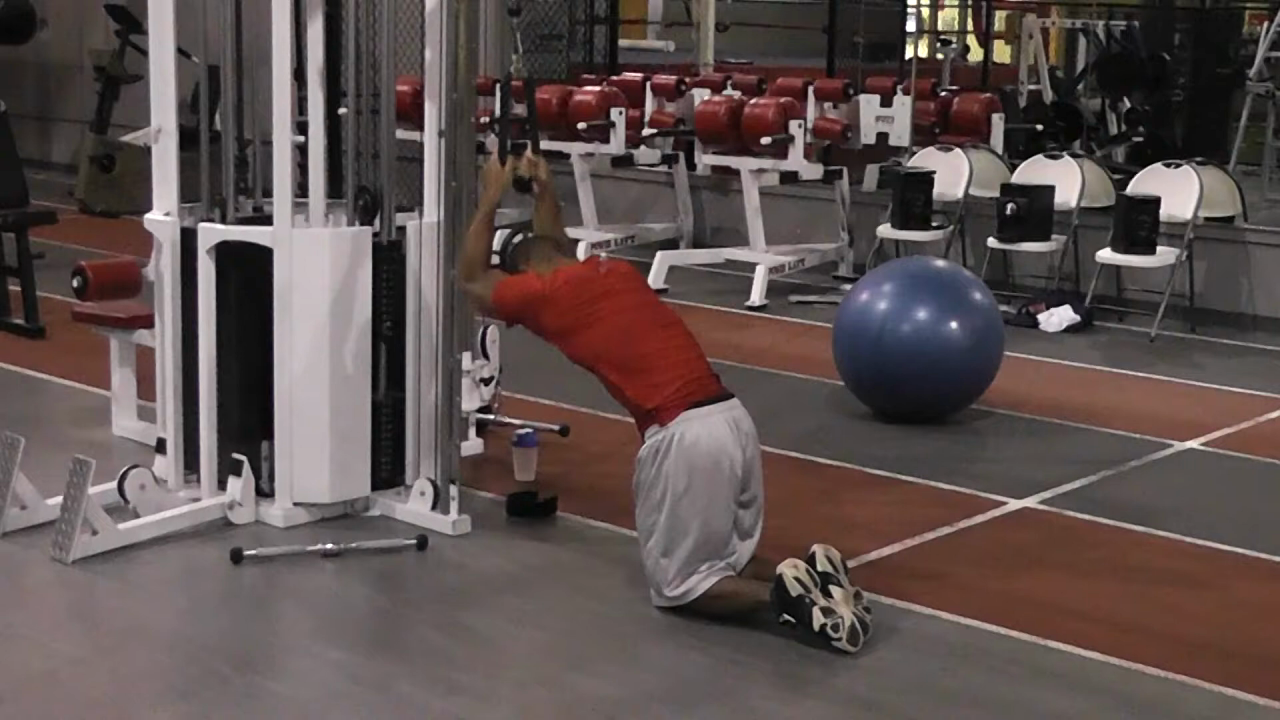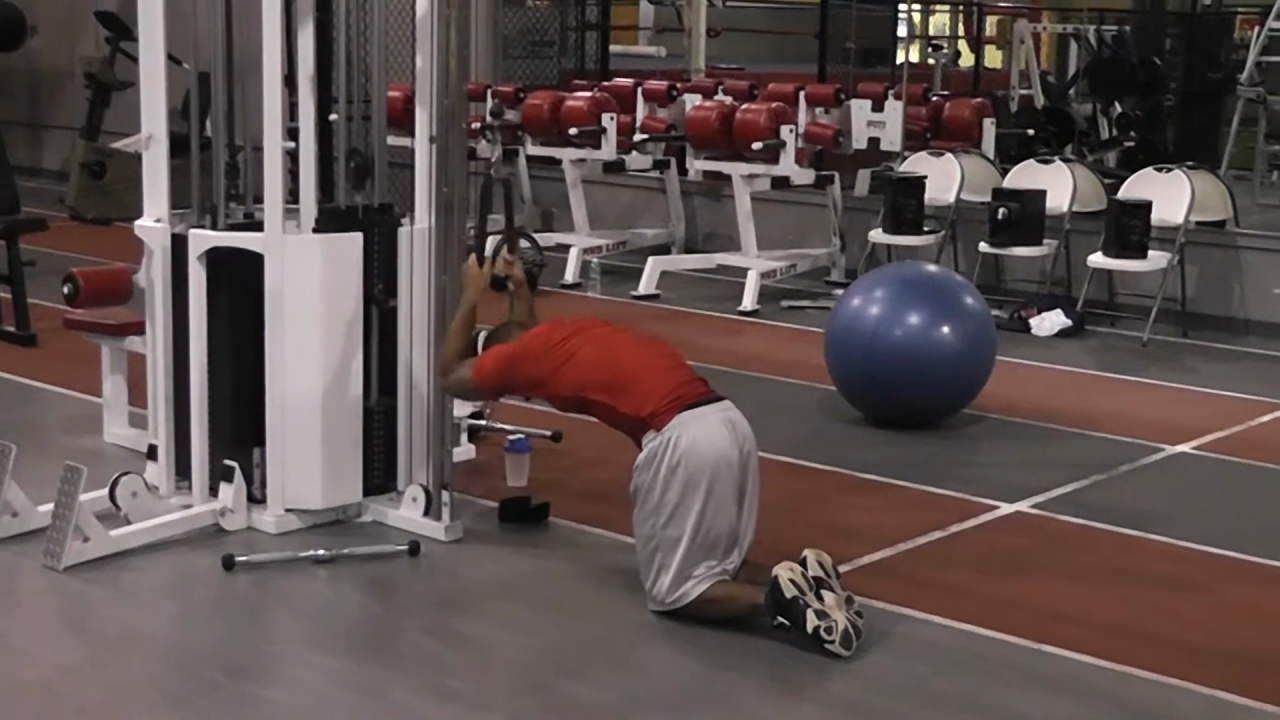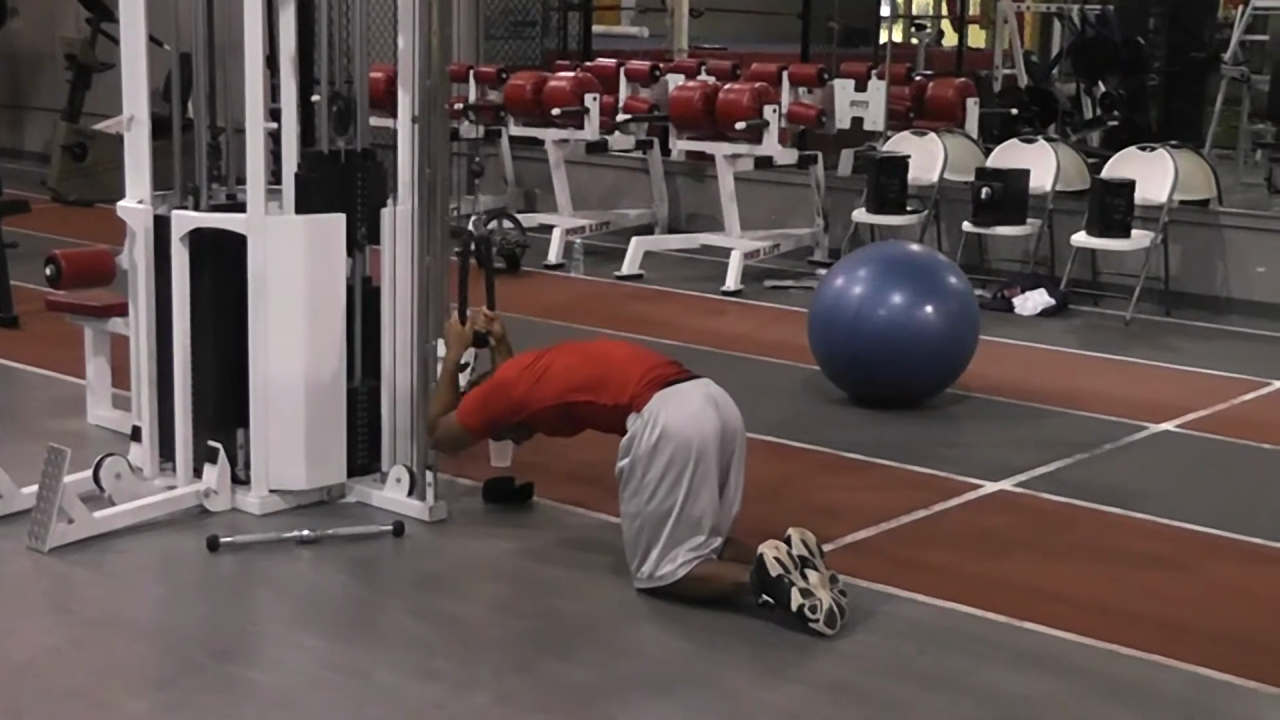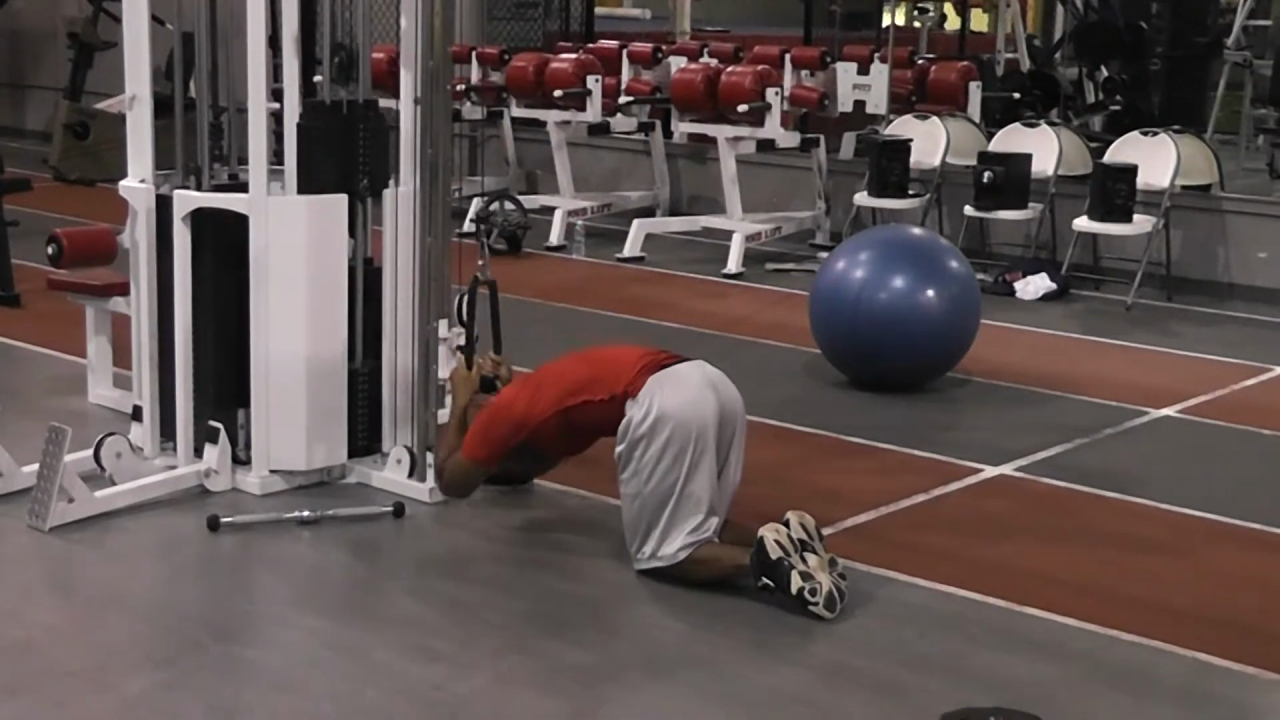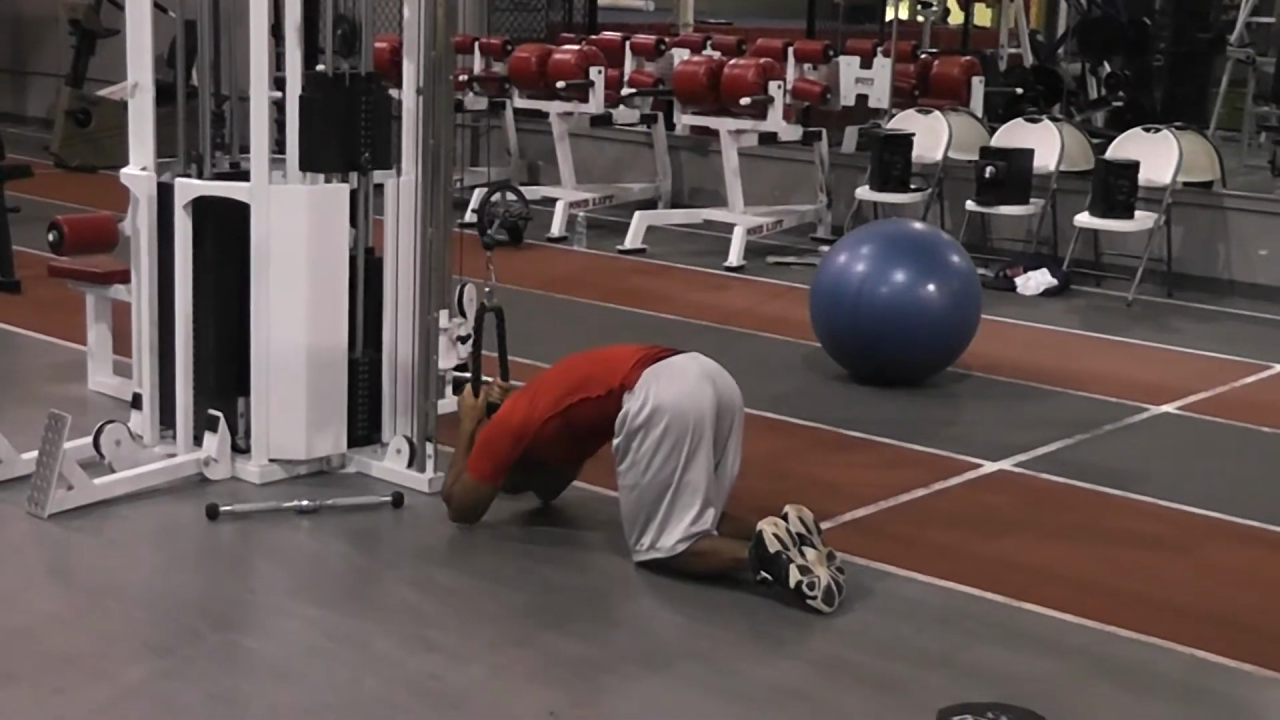
dt=0.5s
person 1, frame 1
left shoulder: (544, 294)
right shoulder: (615, 271)
left elbow: (472, 279)
left wrist: (490, 199)
right wrist: (545, 194)
left hip: (682, 437)
right hip: (732, 418)
left knee: (676, 588)
right knee: (726, 561)
left ankle: (782, 595)
right ankle: (806, 572)
person 1, frame 2
left shoulder: (520, 355)
right shoulder: (572, 331)
left elbow: (451, 378)
left wrist: (472, 297)
right wrist: (520, 292)
left hip: (682, 440)
right hip: (729, 421)
left knee: (672, 593)
right knee: (717, 568)
left ankle: (776, 596)
right ankle: (801, 576)
person 1, frame 3
left shoulder: (502, 387)
right shoulder: (540, 364)
left elbow: (440, 436)
left wrist: (453, 355)
right wrist: (500, 344)
left hip: (665, 420)
right hip: (713, 400)
left knee: (659, 572)
right knee: (696, 544)
left ankle: (760, 575)
right ankle: (784, 554)
person 1, frame 4
left shoulder: (502, 415)
right shoulder: (538, 392)
left elbow: (450, 481)
right elbow: (538, 441)
left wrist: (461, 401)
left hip: (663, 405)
right hip: (711, 383)
left knee: (659, 555)
right knee: (696, 528)
left ankle: (761, 559)
right ankle: (783, 536)
person 1, frame 5
left shoulder: (506, 427)
right shoulder: (541, 405)
left elbow: (459, 508)
right elbow: (550, 488)
left wrist: (468, 427)
left hip: (660, 397)
right hip: (709, 376)
left knee: (659, 547)
right knee: (695, 519)
left ankle: (760, 553)
right ankle: (781, 529)
